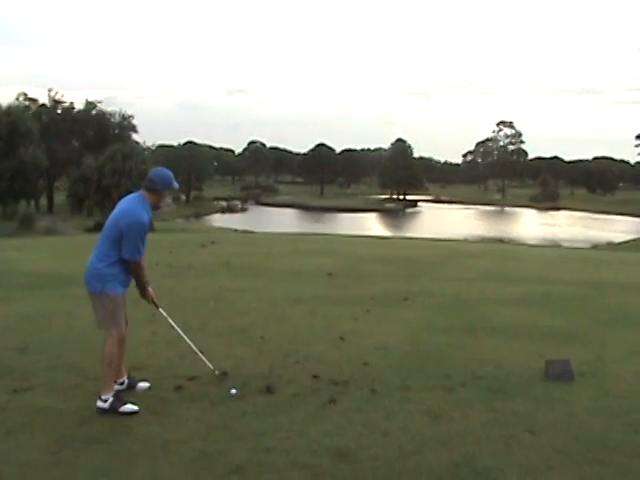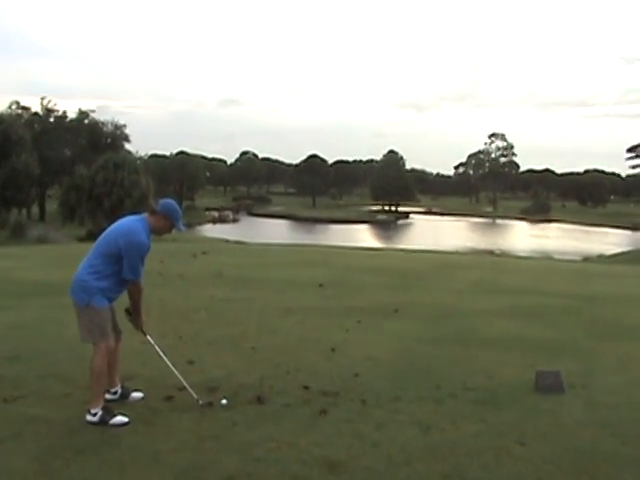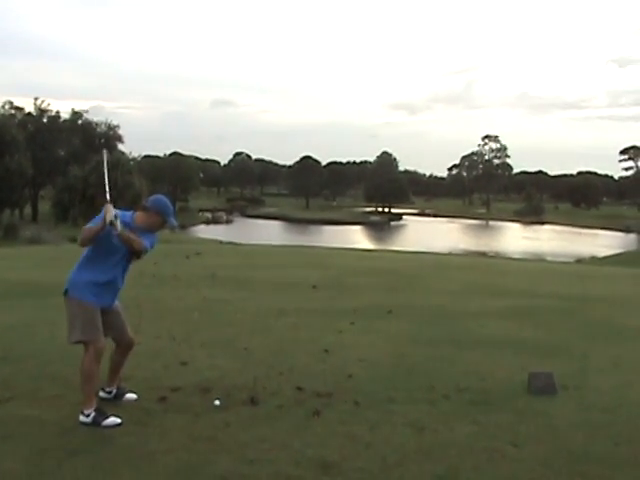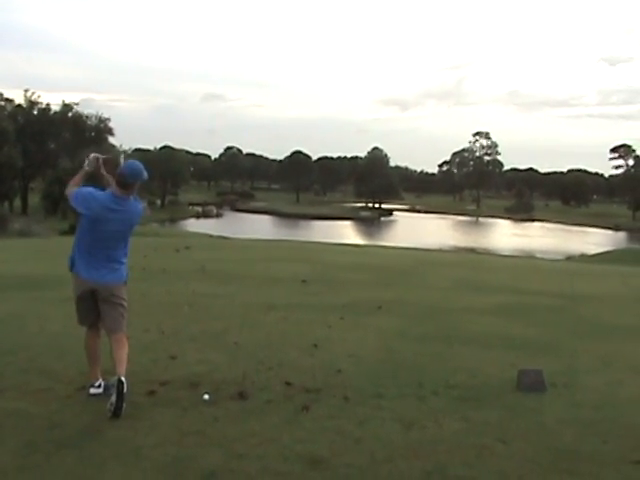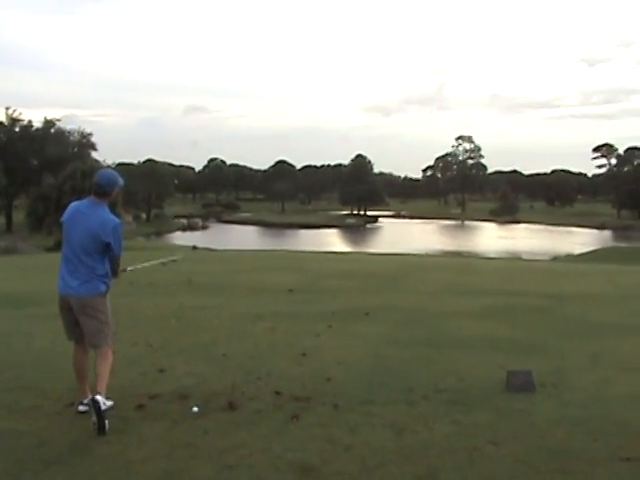
dt=1s
person 1, frame 1
left shoulder: (134, 202)
right shoulder: (137, 216)
right elbow: (133, 260)
left wrist: (144, 283)
right wrist: (145, 288)
left hip: (110, 275)
right hip: (106, 278)
left knee: (120, 328)
right knee: (115, 333)
left ankle: (120, 378)
right ankle: (106, 396)
person 1, frame 2
left shoulder: (134, 222)
right shoulder: (138, 238)
right elbow: (134, 282)
left wrist: (134, 309)
right wrist: (137, 314)
left hip: (96, 287)
right hip: (91, 291)
left knee: (114, 337)
right knee: (104, 346)
left ankle: (114, 388)
right ankle: (96, 409)
person 1, frame 3
left shoulder: (149, 236)
right shoulder: (111, 216)
left elbow: (138, 248)
right elbow: (83, 239)
left wrist: (119, 229)
right wrist: (108, 223)
left hip: (106, 296)
right hip: (83, 291)
left knee: (126, 341)
right knee: (94, 347)
left ankle: (110, 388)
right ankle: (88, 410)
person 1, frame 4
left shoulder: (91, 199)
right shoulder: (136, 210)
left elbow: (70, 190)
left wrist: (88, 167)
right wrist: (103, 171)
left hip: (83, 276)
right hip: (112, 279)
left knee: (92, 328)
right knee: (117, 334)
left ankle: (95, 381)
right ankle: (120, 378)
person 1, frame 5
left shoulder: (71, 210)
right shoulder: (111, 223)
right elbow: (114, 264)
right wrist: (114, 273)
left hip: (66, 290)
right hip: (92, 293)
left knee: (80, 344)
right knee: (104, 348)
left ankle: (84, 398)
right ankle: (99, 396)
